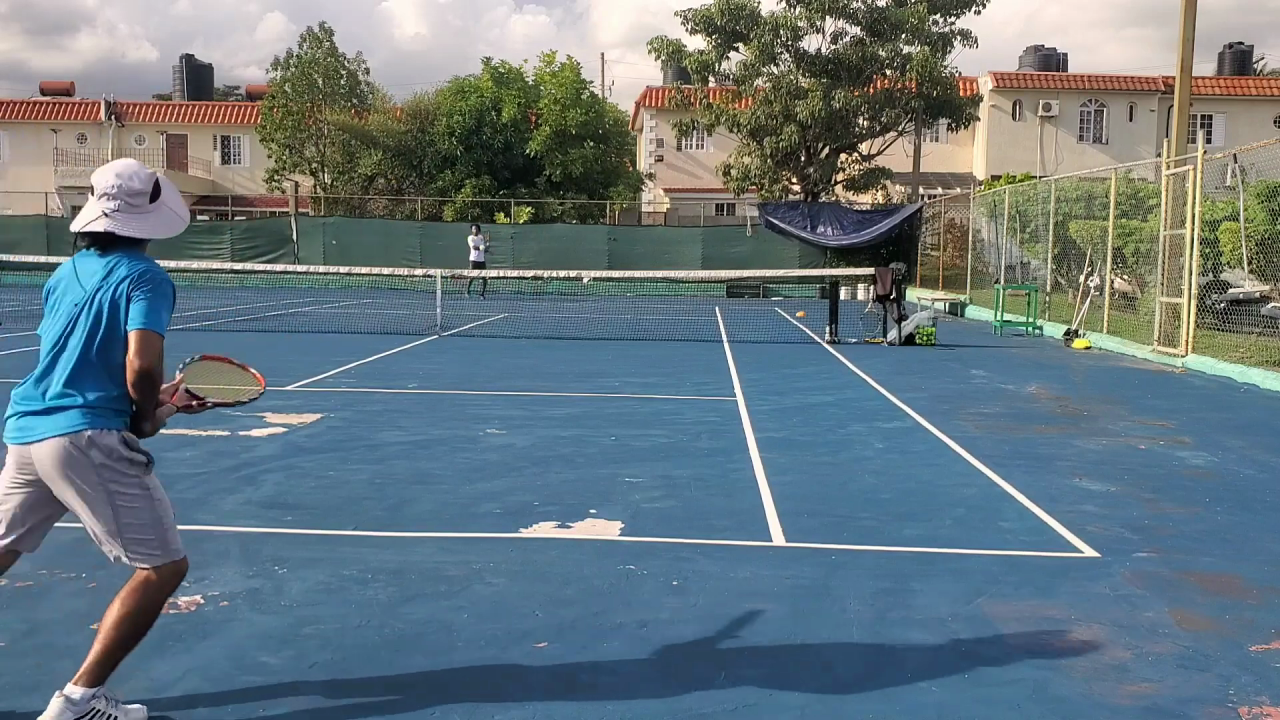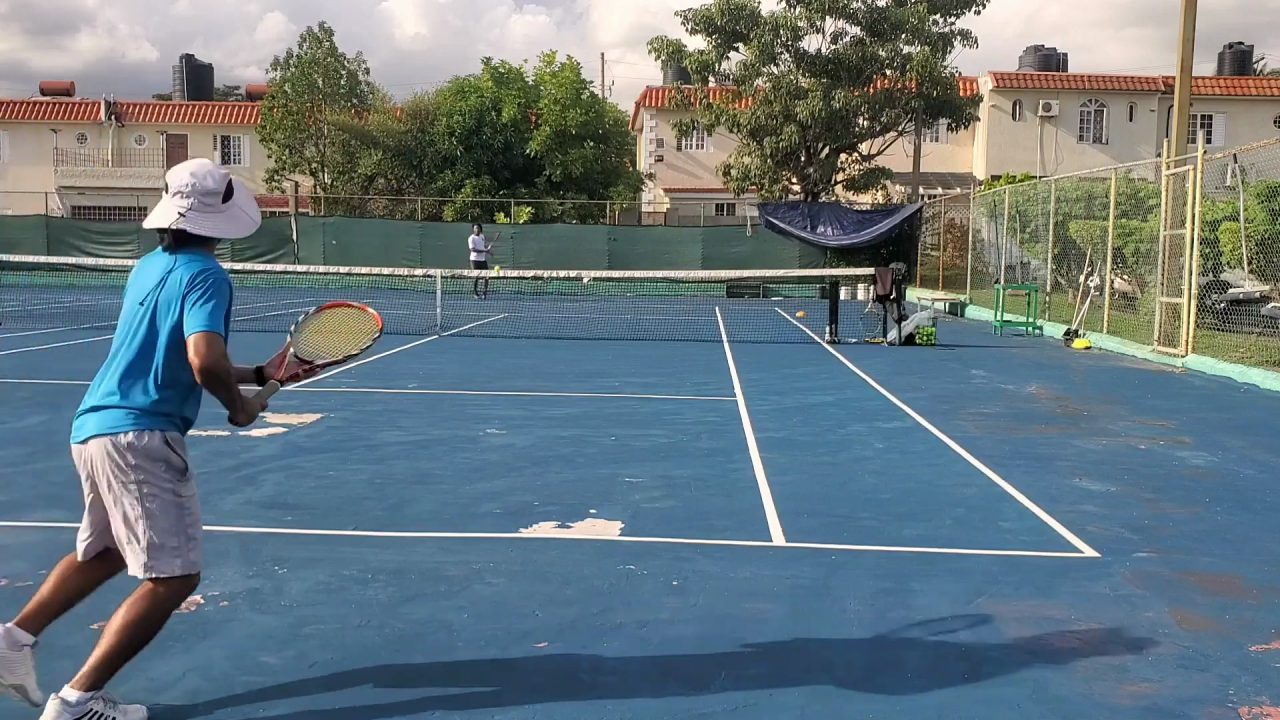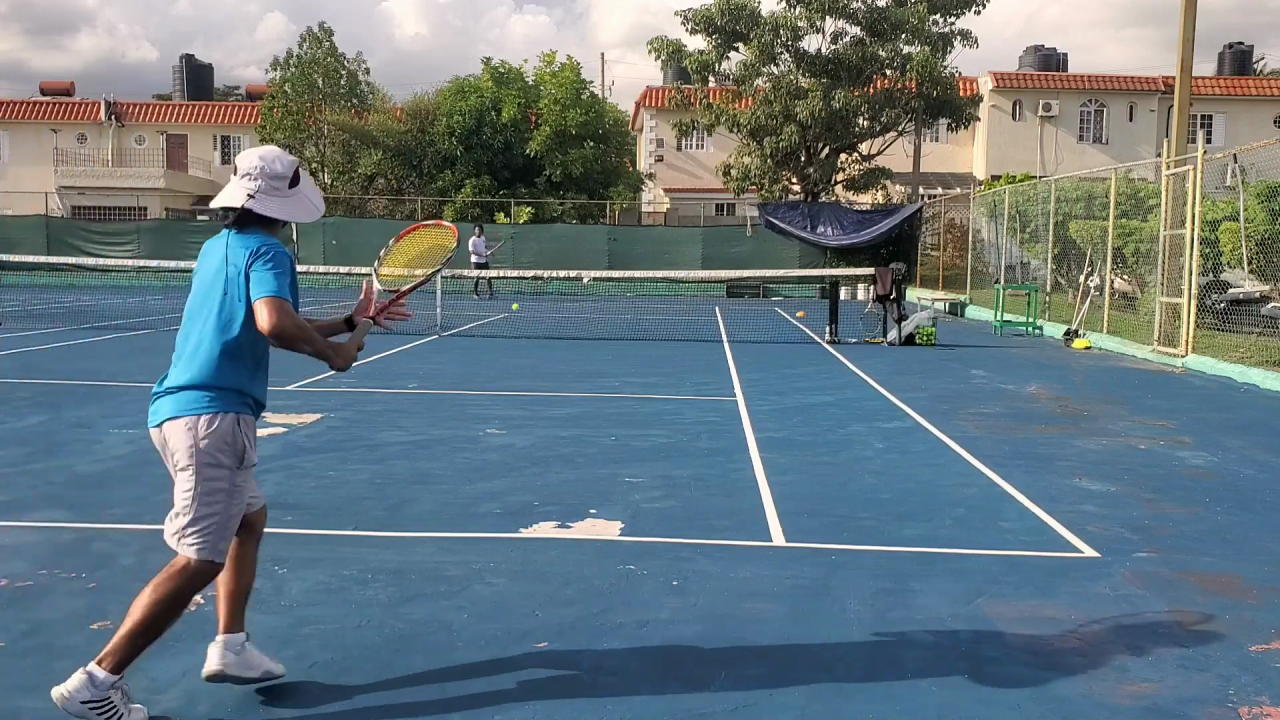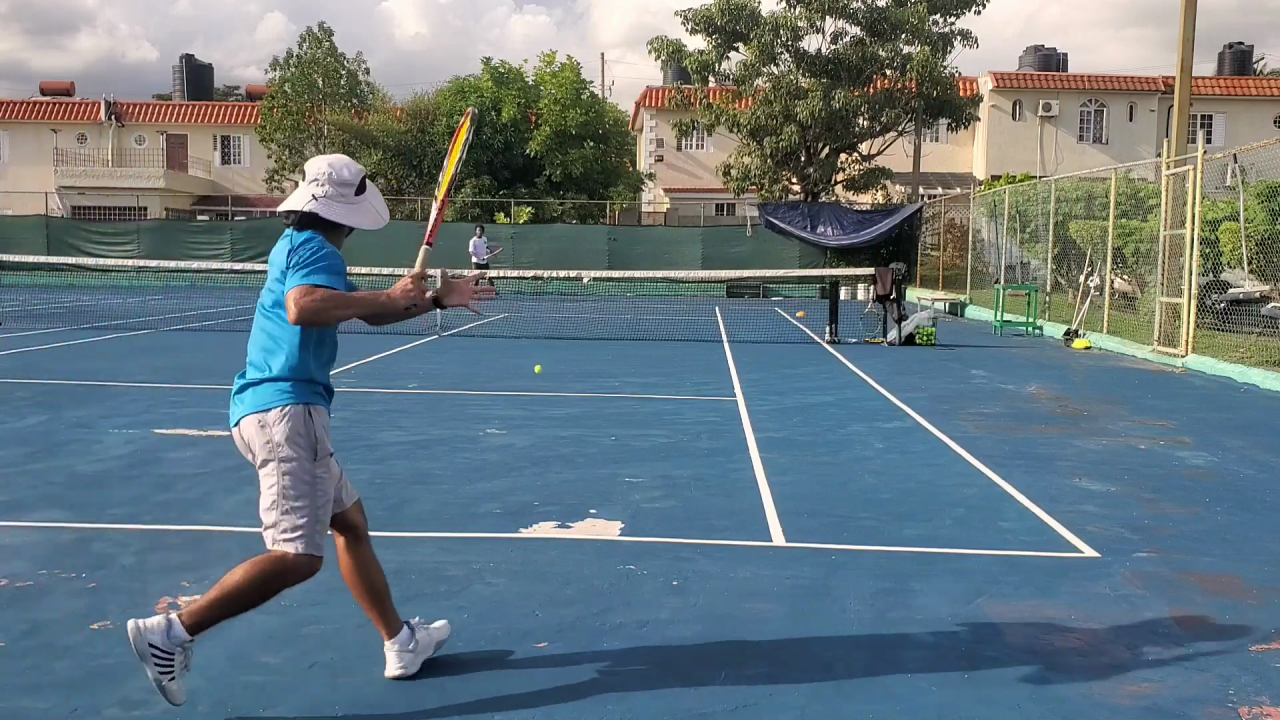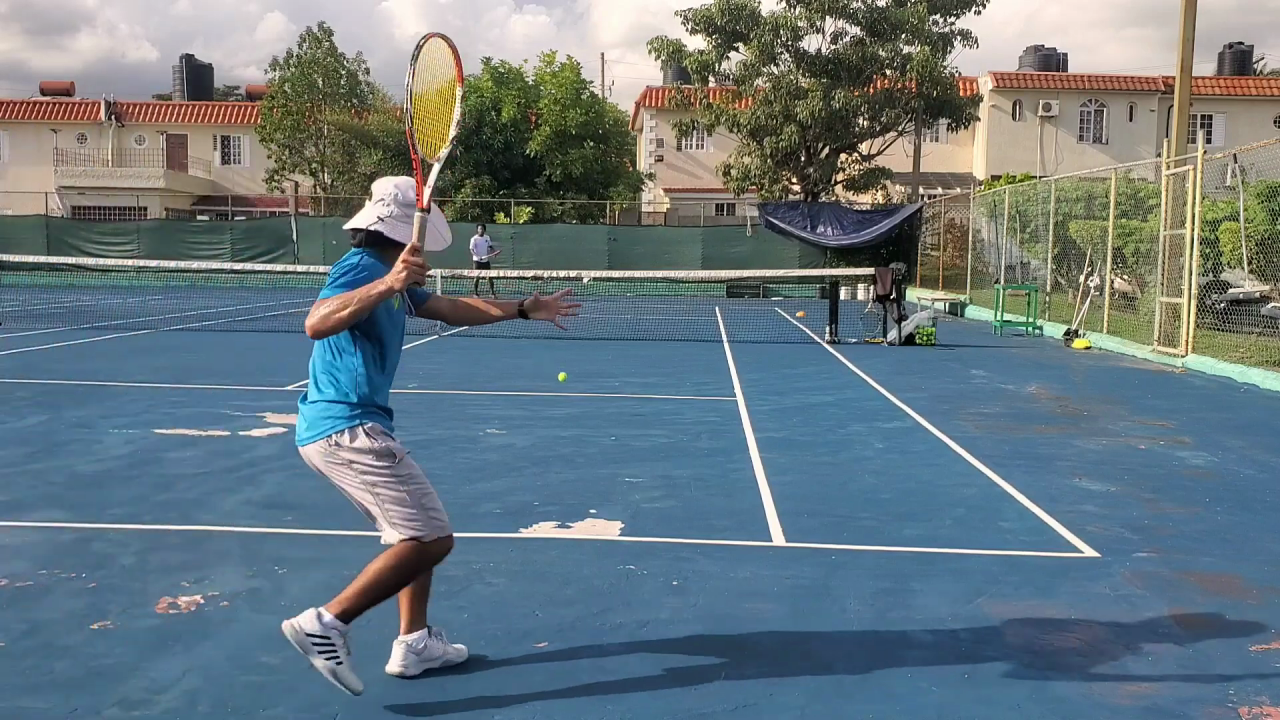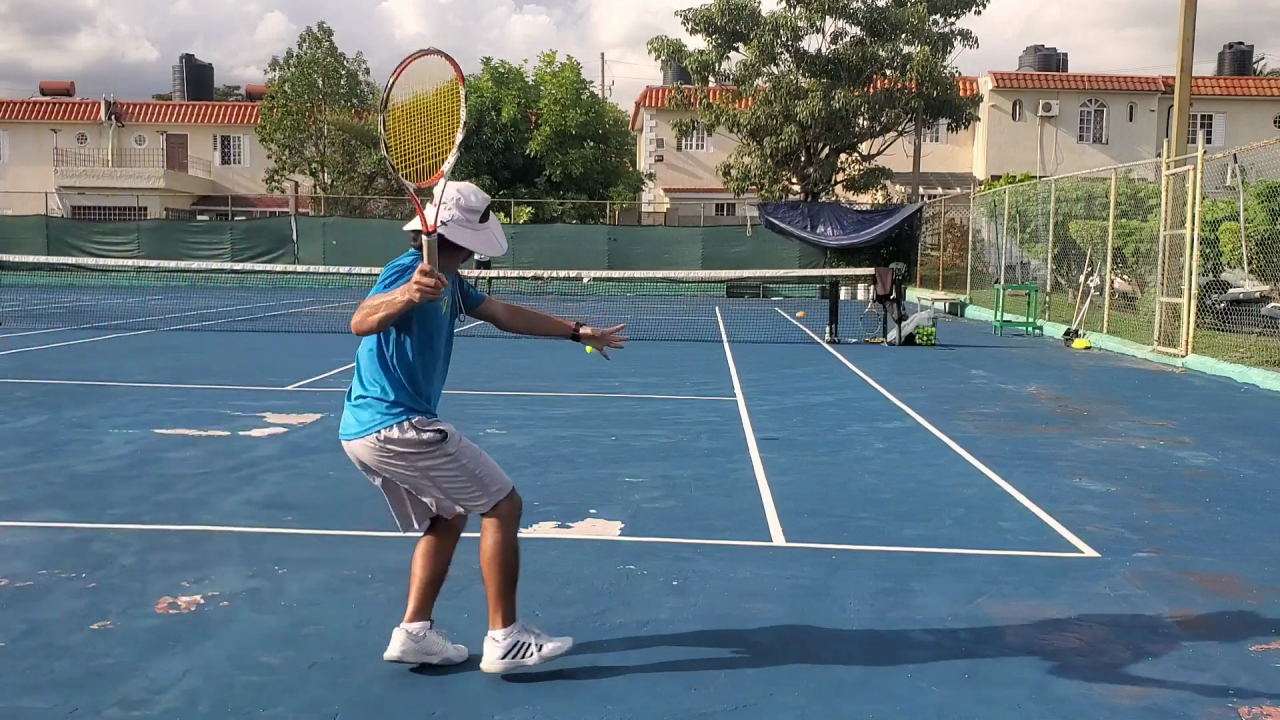
dt=0.1s
person 1, frame 1
left shoulder: (65, 274)
right shoulder: (147, 277)
right elbow: (142, 364)
left wrist: (156, 398)
right wrist: (147, 416)
right hip: (90, 439)
right knee: (164, 568)
person 1, frame 2
left shoulder: (150, 266)
right shoulder: (206, 275)
right elbow: (206, 361)
left wrist: (258, 373)
right wrist: (240, 402)
left hip: (96, 428)
right hip: (138, 437)
left knee: (99, 552)
right knee: (174, 578)
person 1, frame 3
left shoulder: (222, 246)
right shoulder: (266, 251)
left elbow: (260, 328)
right elbow: (275, 325)
left wrist: (351, 321)
right wrist: (330, 350)
left hip: (181, 412)
right hip: (209, 417)
left knee: (249, 519)
right knee: (199, 560)
left ankle: (229, 646)
person 1, frame 4
left shoulder: (304, 248)
right shoulder: (310, 247)
left elbow: (362, 310)
right elbow: (302, 309)
left wrist: (433, 299)
right wrist: (389, 296)
left hip: (274, 411)
right hip: (286, 412)
left knee: (351, 522)
right knee: (296, 556)
left ankle: (401, 641)
right ankle: (169, 632)
person 1, frame 5
left shoulder: (389, 271)
right shoulder: (357, 267)
left elbow: (450, 309)
right elbow: (316, 323)
left wrist: (523, 309)
right wrist: (385, 286)
left hip: (336, 429)
right hip: (347, 430)
left knee: (420, 531)
right knee: (430, 540)
left ankle: (413, 642)
right ankle: (325, 623)
person 1, frame 6
left shoulder: (446, 279)
right shoulder: (407, 269)
left elbow: (504, 314)
right elbow: (361, 322)
left wrist: (578, 332)
right wrist: (408, 295)
left hip: (371, 428)
right hip: (396, 427)
left knee: (442, 523)
right knee: (503, 506)
left ankle: (413, 633)
right ankle: (503, 638)
